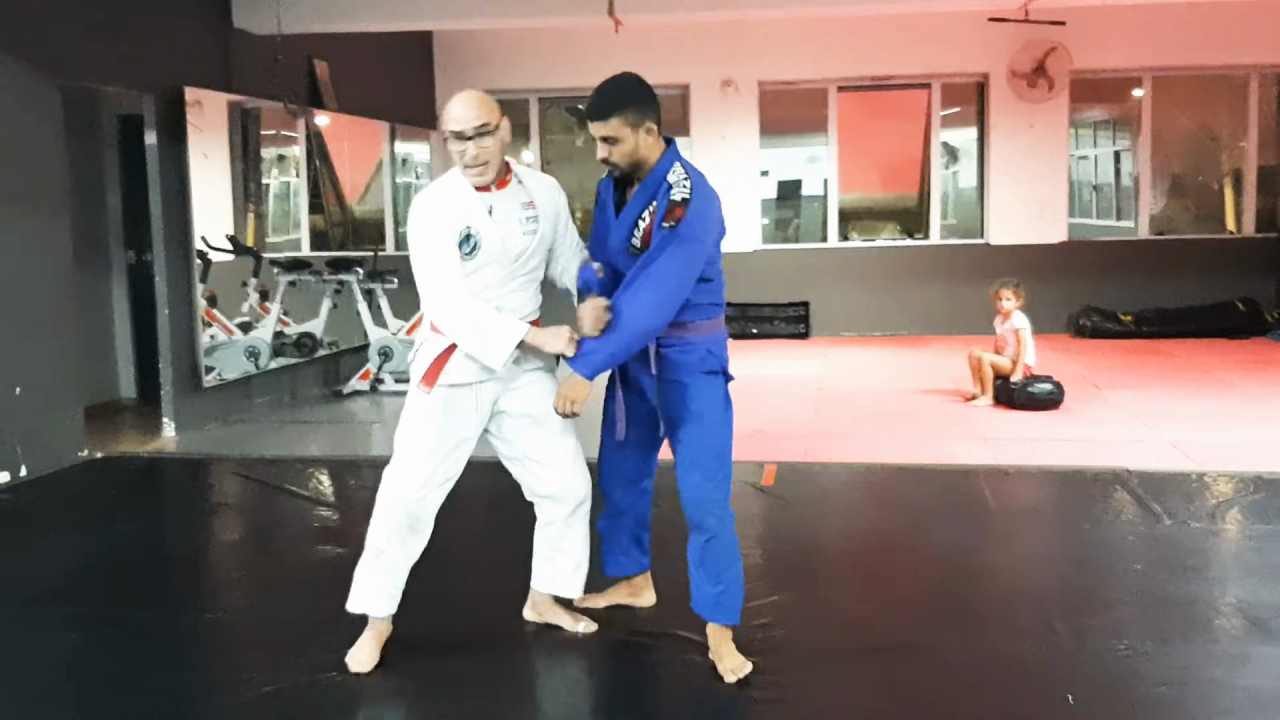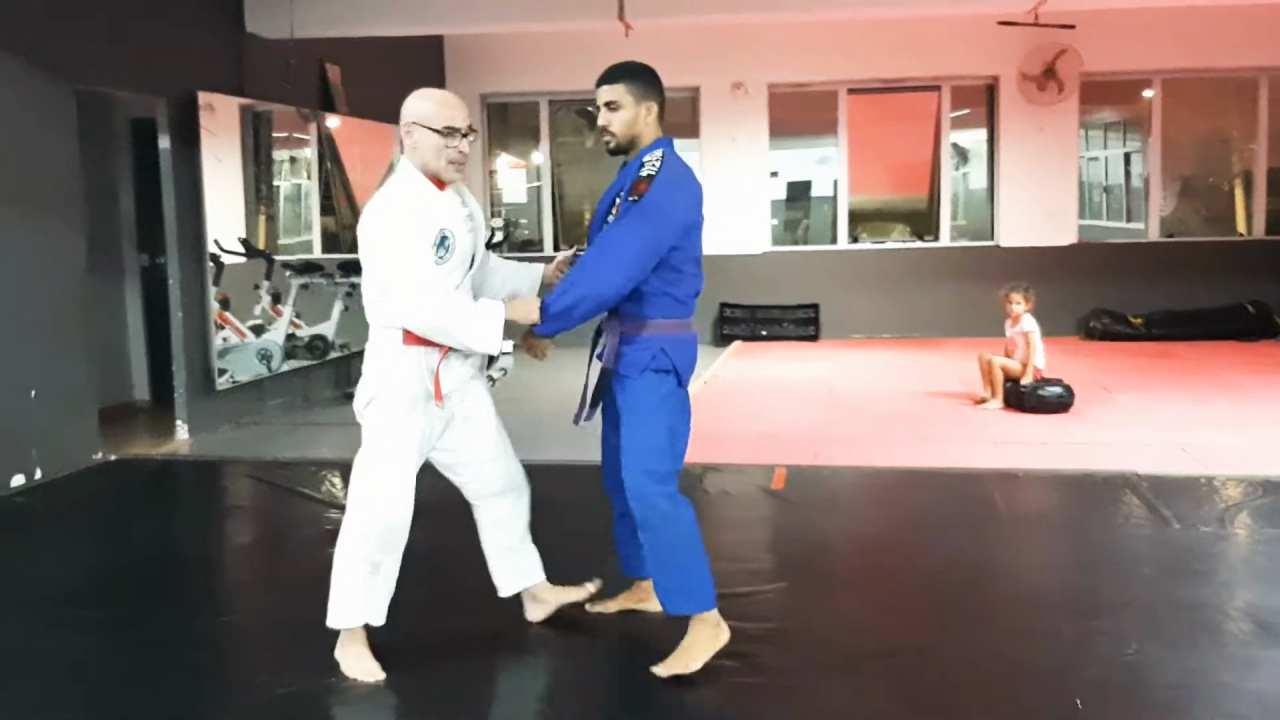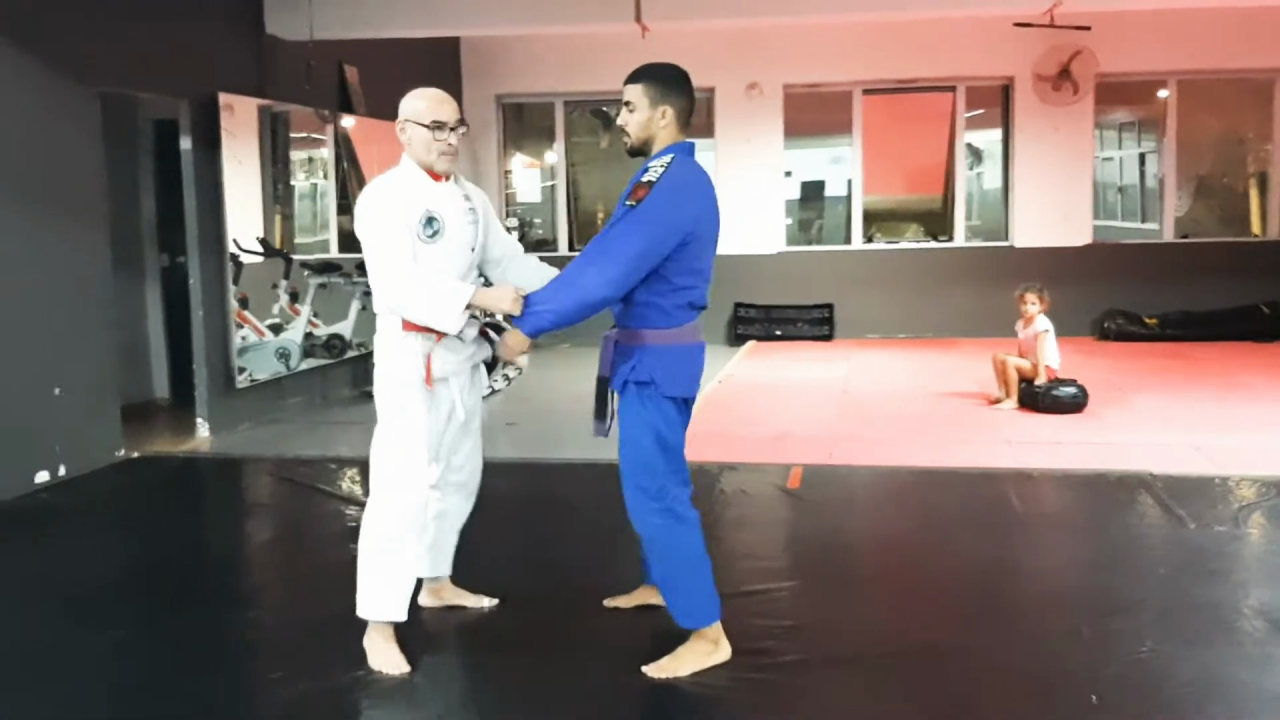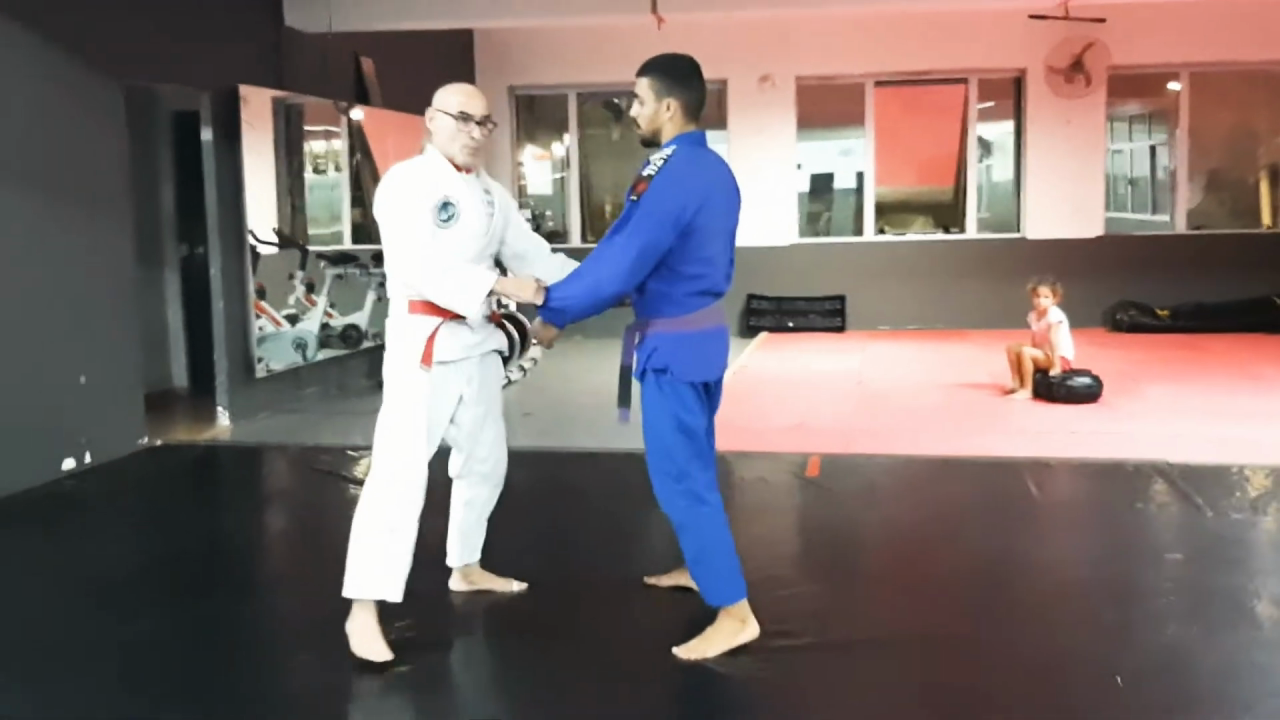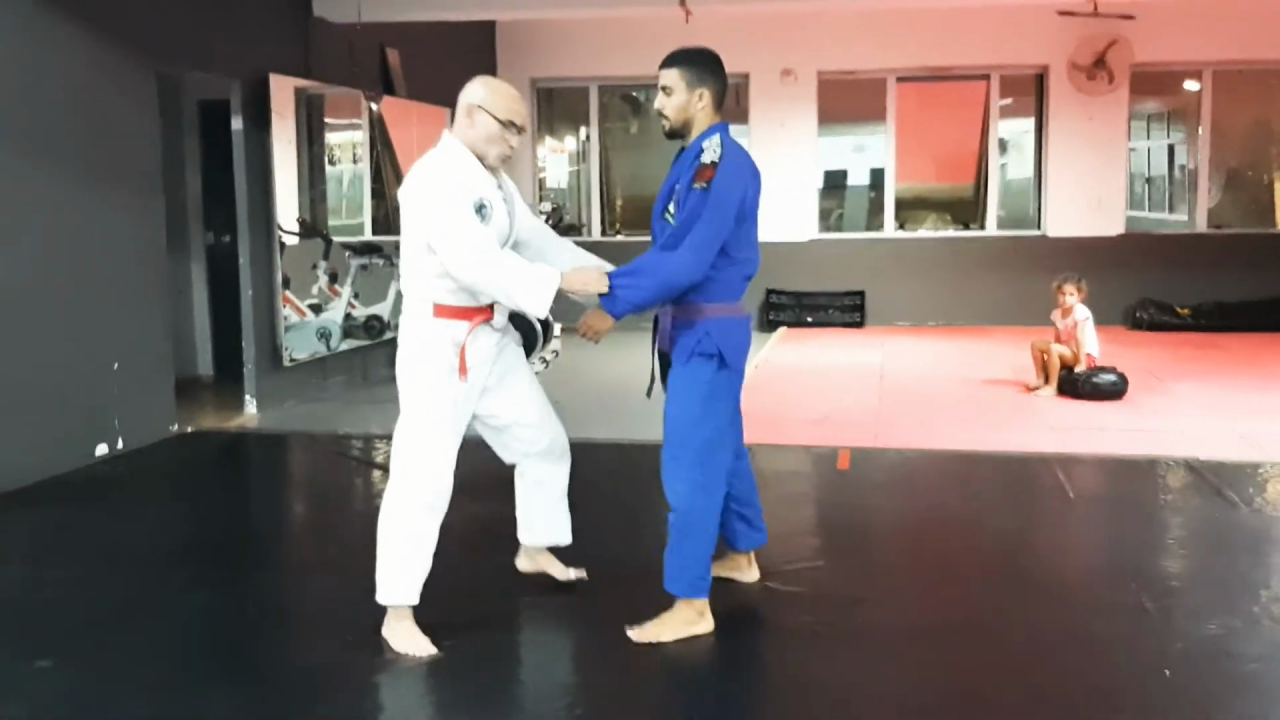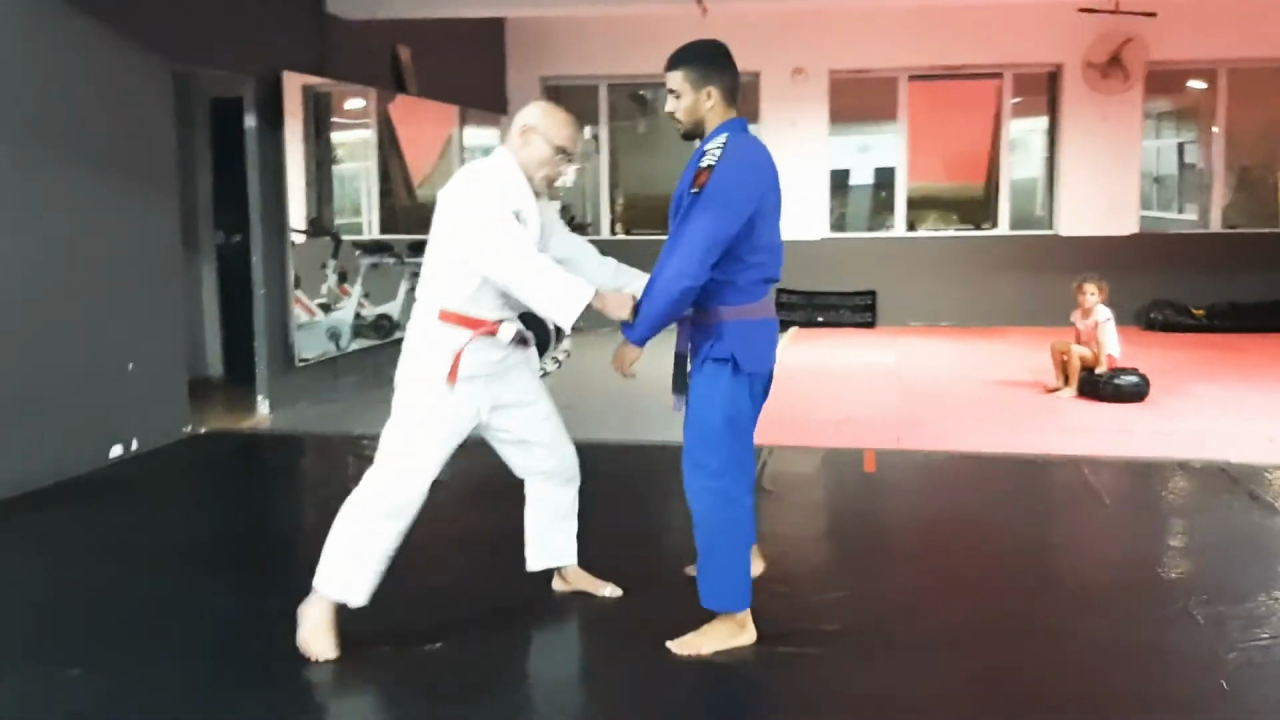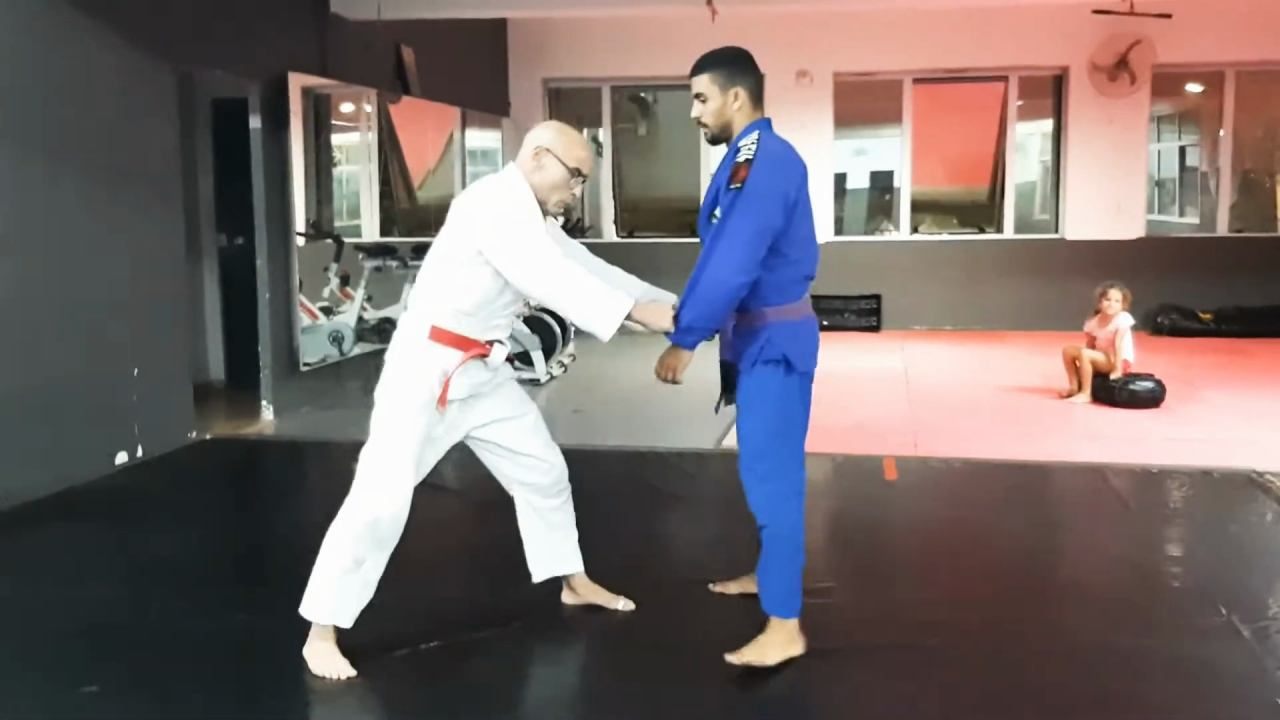
dt=0.4s
person 1, frame 1
left shoulder: (689, 199)
right shoulder: (613, 185)
left elbow: (653, 298)
right elbow: (605, 261)
left wrist: (584, 368)
right wrist: (591, 304)
left hip: (690, 356)
right hip: (636, 351)
left knee: (703, 494)
right knee: (621, 472)
left ankle: (719, 630)
right ankle: (633, 579)
person 1, frame 2
left shoulder: (663, 181)
right shoulder: (636, 175)
left elbow: (612, 273)
right elbow: (604, 260)
left wrist: (544, 323)
right wrist: (571, 275)
left hip: (655, 350)
right hip: (625, 346)
left knee: (650, 485)
right knee: (623, 476)
left ankle: (704, 618)
right ankle: (646, 585)
person 1, frame 3
left shoulder: (664, 186)
right shoulder: (687, 179)
left elbow: (605, 271)
left wrist: (527, 322)
right wrist: (546, 306)
left hip: (652, 358)
right hip: (663, 348)
left knee: (656, 493)
right knee: (651, 481)
left ankle: (707, 634)
right ankle: (663, 583)
person 1, frame 4
left shoulder: (666, 177)
right shoulder: (716, 170)
left elbow: (615, 264)
left wrist: (552, 312)
right wrist: (631, 291)
left hip: (673, 343)
right hip: (703, 333)
left knee: (682, 478)
right knee: (691, 466)
left ankle: (734, 612)
right ankle: (702, 567)
person 1, frame 5
left shoulder: (719, 163)
right shoulder: (698, 159)
left elbow: (685, 259)
right elbow: (672, 248)
left wrist: (612, 304)
right wrist: (613, 283)
left hip: (706, 332)
right hip: (700, 327)
left knee: (690, 468)
right knee: (719, 447)
left ankle: (691, 605)
right ankle: (742, 554)
person 1, frame 6
left shoulder: (725, 164)
right shoulder: (740, 153)
left elbow: (686, 265)
left wrist: (634, 334)
right wrist: (643, 308)
left hip: (729, 335)
right hip: (736, 327)
left knee: (712, 470)
right knee: (727, 455)
left ankle: (733, 618)
right ankle: (740, 551)
person 1, frame 7
left shoulder: (761, 160)
right shoulder: (755, 157)
left elbow: (732, 264)
right elbow: (724, 257)
left wrist: (682, 339)
right wrist: (686, 324)
left hip: (773, 337)
right hip: (762, 332)
left knee: (771, 473)
right knee: (767, 466)
left ankle: (783, 625)
right ankle: (773, 573)
person 2, frame 1
left shoulder: (545, 192)
right shoulder: (432, 207)
left elbow: (569, 259)
right elbow: (447, 306)
right wrist: (531, 335)
left hip: (523, 369)
right hip: (452, 364)
left knee: (568, 483)
right knee: (409, 491)
left ankle: (543, 597)
right ankle: (379, 618)
person 2, frame 2
left shoulder: (459, 200)
right shoulder: (391, 211)
right elbow: (422, 311)
left wrist: (541, 275)
right wrist: (507, 314)
left hip: (456, 370)
right hip: (403, 374)
left knee: (500, 481)
right knee: (383, 506)
left ankle: (533, 592)
right ankle: (351, 634)
person 2, frame 3
left shoulder: (470, 198)
right shoulder: (384, 197)
left elbow: (510, 262)
right elbow: (399, 288)
right wrist: (478, 298)
left hip: (460, 356)
right hip: (410, 358)
left knee: (457, 477)
right knee: (403, 489)
left ankle: (435, 583)
right ankle: (379, 624)
person 2, frame 4
left shoulder: (493, 194)
right shoulder: (406, 181)
left elbow: (535, 257)
right elbow: (420, 266)
right wrist: (497, 284)
left hip: (477, 343)
right hip: (422, 345)
left knee: (484, 462)
right knee: (401, 472)
left ankle: (465, 566)
right ankle: (365, 609)
person 2, frame 5
left shoulder: (494, 184)
right shoulder: (433, 179)
left elbow: (539, 242)
right elbow: (475, 262)
left wrist: (616, 278)
right wrist: (562, 282)
left hip: (490, 339)
right hip: (438, 344)
left knee: (542, 439)
right knee: (425, 476)
left ankle: (534, 548)
right ankle: (398, 613)
person 2, frame 6
left shoulder: (534, 206)
right shoulder: (475, 188)
left elbow: (582, 259)
right elbow: (512, 267)
right wrist: (593, 298)
left hip: (503, 355)
right hip: (444, 354)
left knee: (554, 460)
right knee: (402, 477)
left ankle: (564, 569)
right ankle: (322, 604)
person 2, frame 7
left shoulder: (524, 217)
right shoulder: (493, 203)
left elbow: (578, 270)
right elbow: (549, 280)
left wrist: (667, 303)
right wrist: (637, 312)
left hip: (483, 370)
right hip: (427, 365)
left knee: (542, 470)
right knee: (382, 496)
left ankle: (574, 582)
right ankle: (322, 631)
